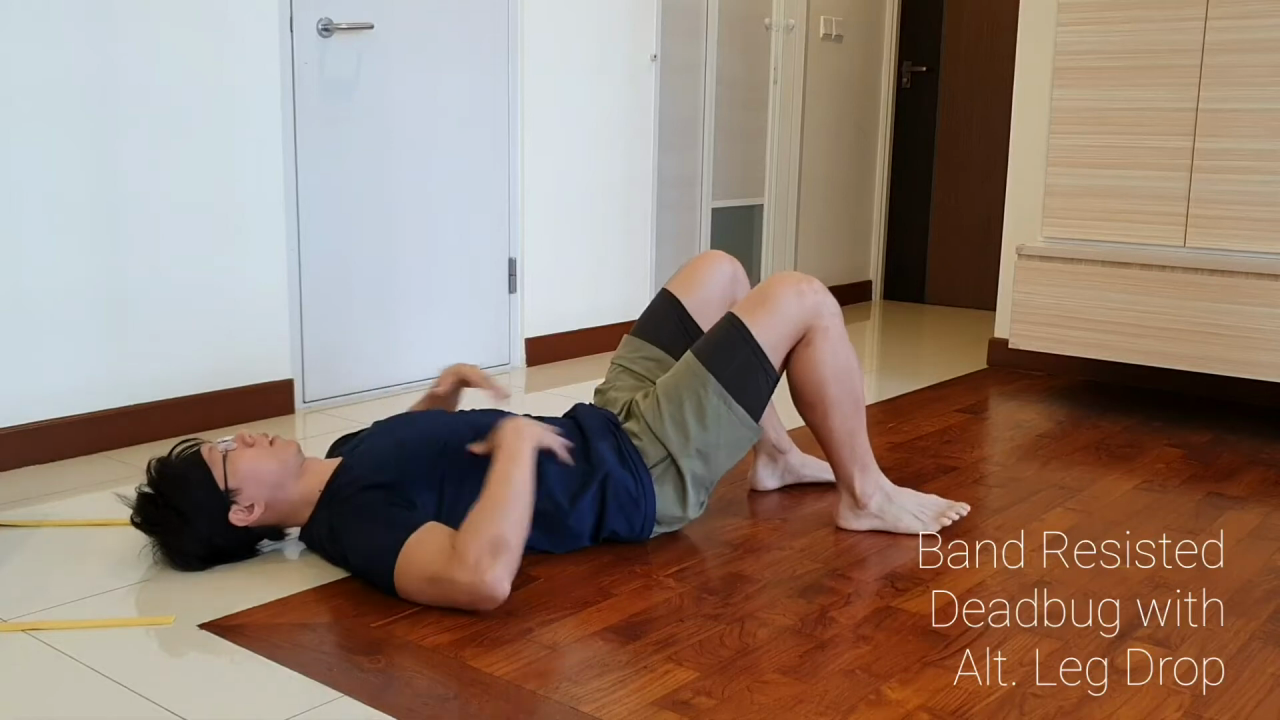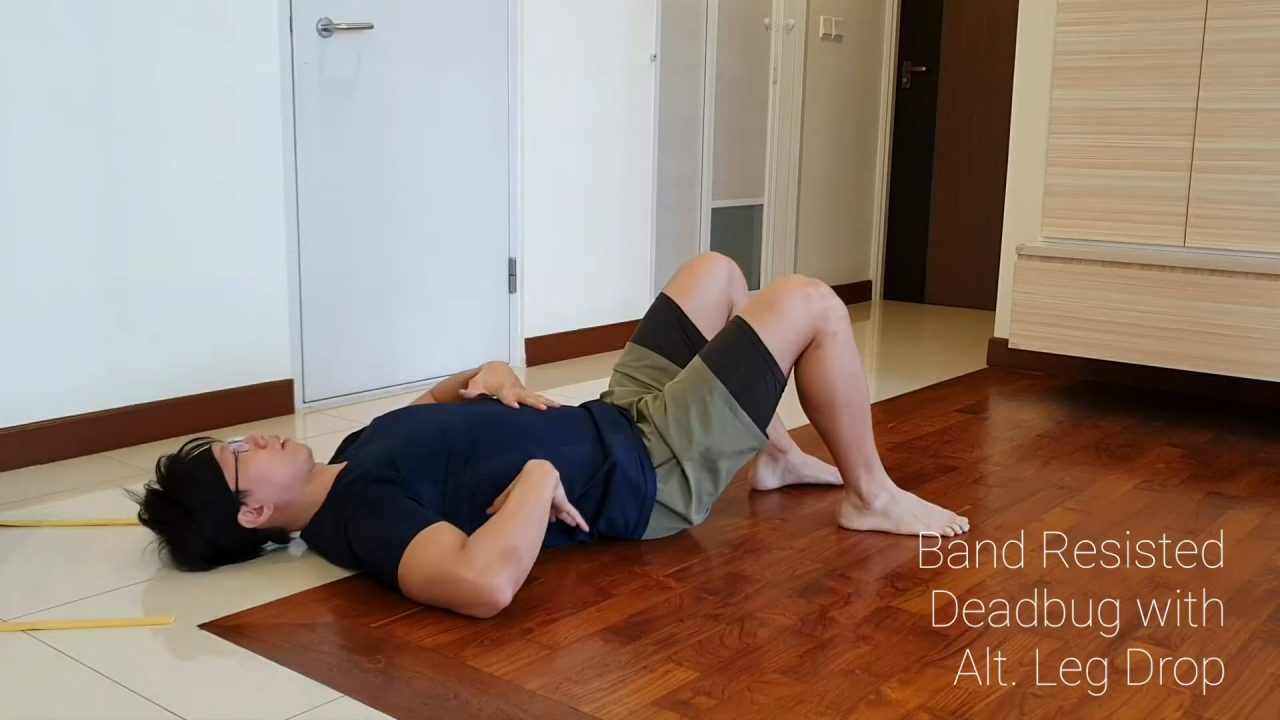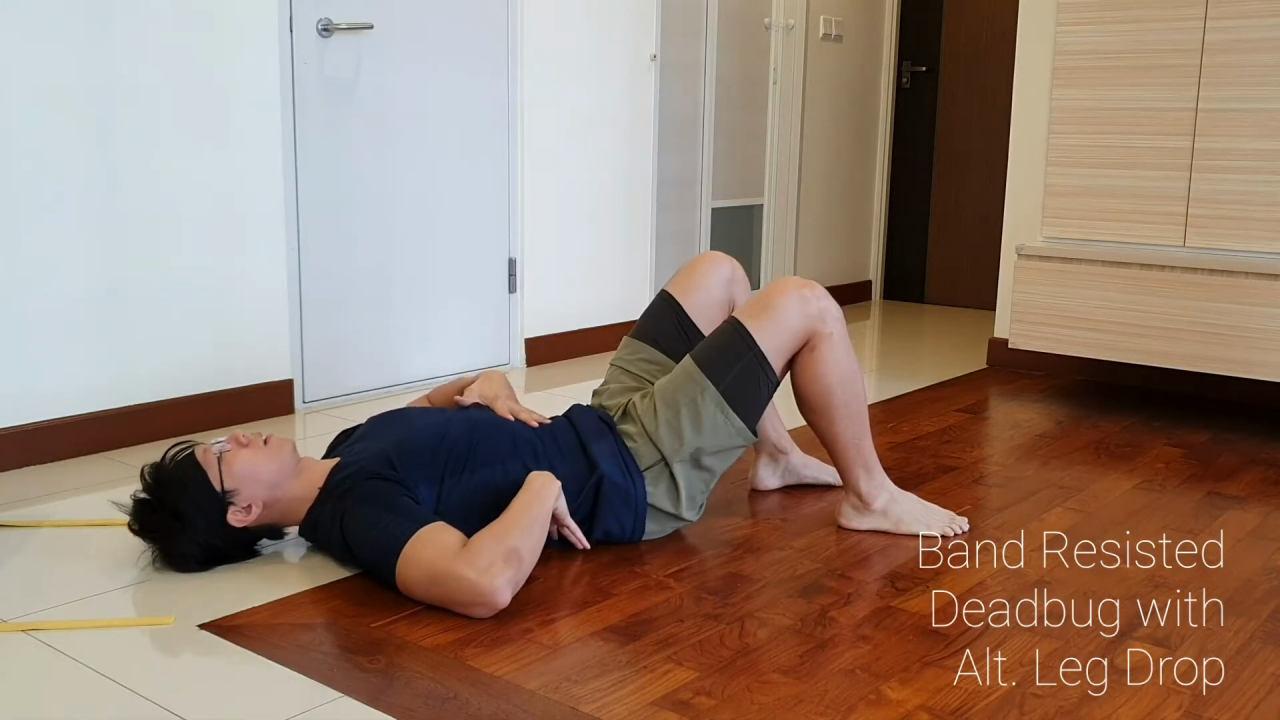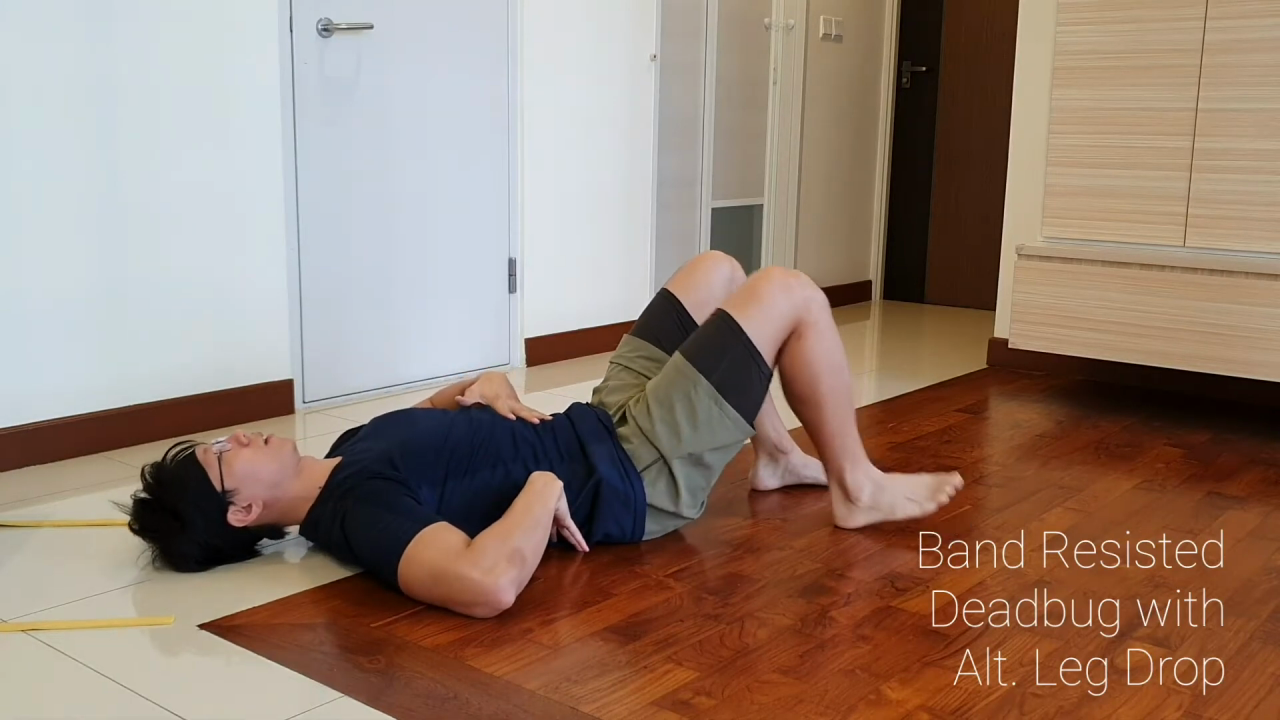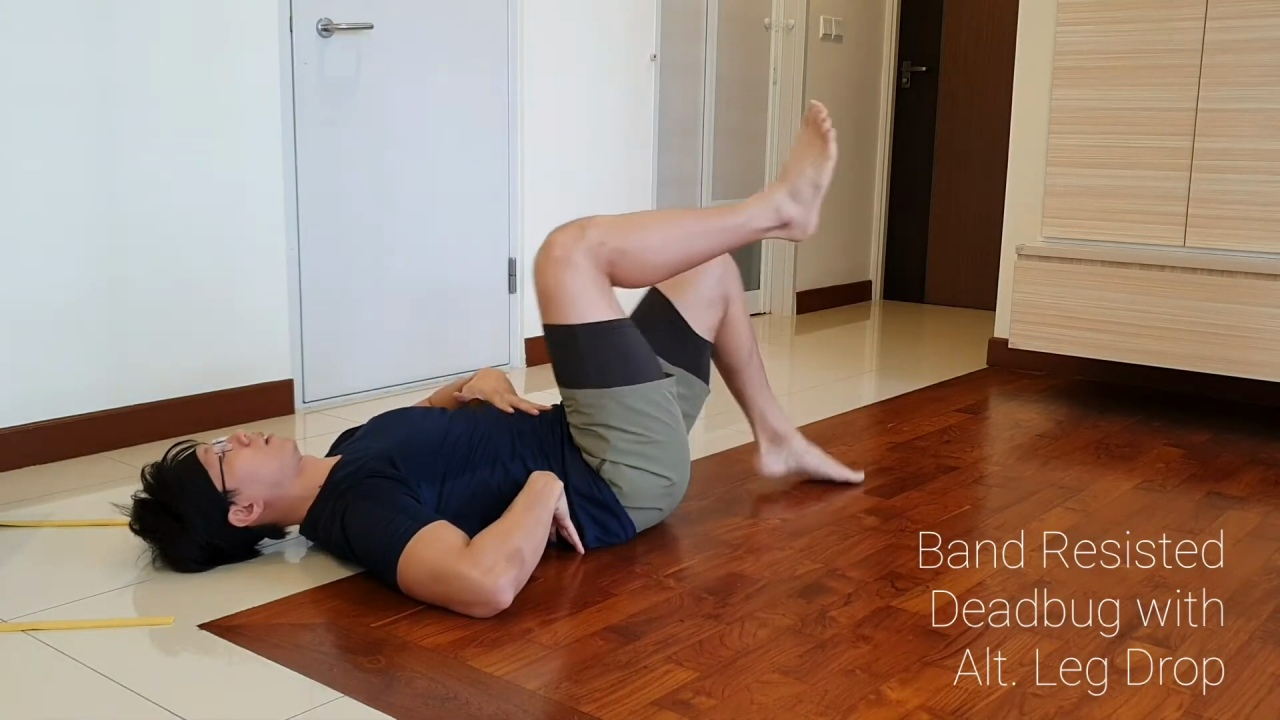
dt=0.7s
person 1, frame 1
left shoulder: (344, 458)
right shoulder: (355, 523)
right elbow: (484, 577)
left wrist: (442, 389)
right wrist: (514, 440)
left hip: (606, 424)
right hip: (643, 472)
left knee: (720, 270)
right knee: (803, 299)
left ankle: (775, 455)
right ankle: (868, 496)
person 1, frame 2
left shoulder: (355, 456)
right shoulder: (362, 516)
left elbow: (424, 417)
right elbow: (484, 584)
left wrist: (483, 376)
right wrist: (540, 474)
left hip: (614, 421)
right hip: (653, 469)
left knee: (717, 271)
right knee: (810, 301)
left ankle: (777, 456)
right ankle: (872, 496)
person 1, frame 3
left shoulder: (348, 452)
right shoulder: (356, 510)
right elbow: (485, 584)
left wrist: (478, 387)
right wrist: (543, 484)
left hip: (606, 421)
right hip: (642, 474)
left knee: (718, 271)
right knee: (806, 305)
left ankle: (778, 456)
right ankle: (871, 495)
person 1, frame 4
left shoulder: (348, 453)
right shoulder: (356, 510)
right elbow: (486, 585)
left wrist: (477, 388)
right wrist: (544, 484)
left hip: (605, 423)
right hip: (641, 474)
left knee: (718, 271)
right knee: (787, 291)
left ankle: (779, 455)
right ankle: (858, 486)
person 1, frame 5
left shoulder: (349, 455)
right shoulder: (357, 510)
right elbow: (488, 585)
left wrist: (473, 385)
right wrist: (545, 484)
left hip: (569, 435)
right hip: (628, 479)
left knee: (711, 268)
right knee: (570, 249)
left ankle: (778, 441)
right ankle: (780, 207)
